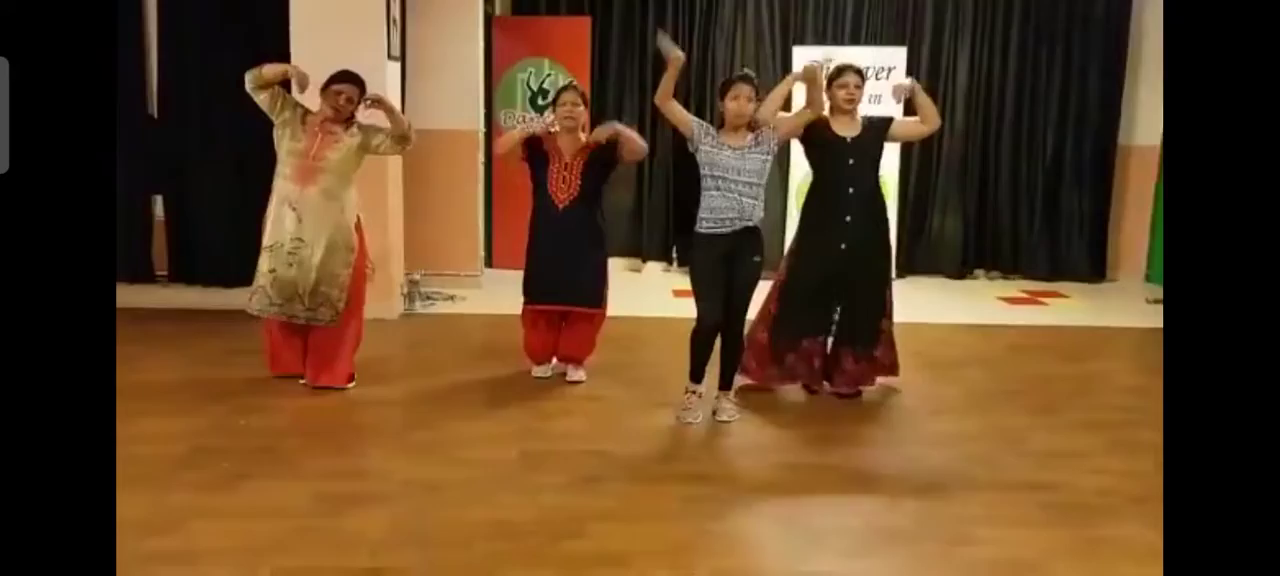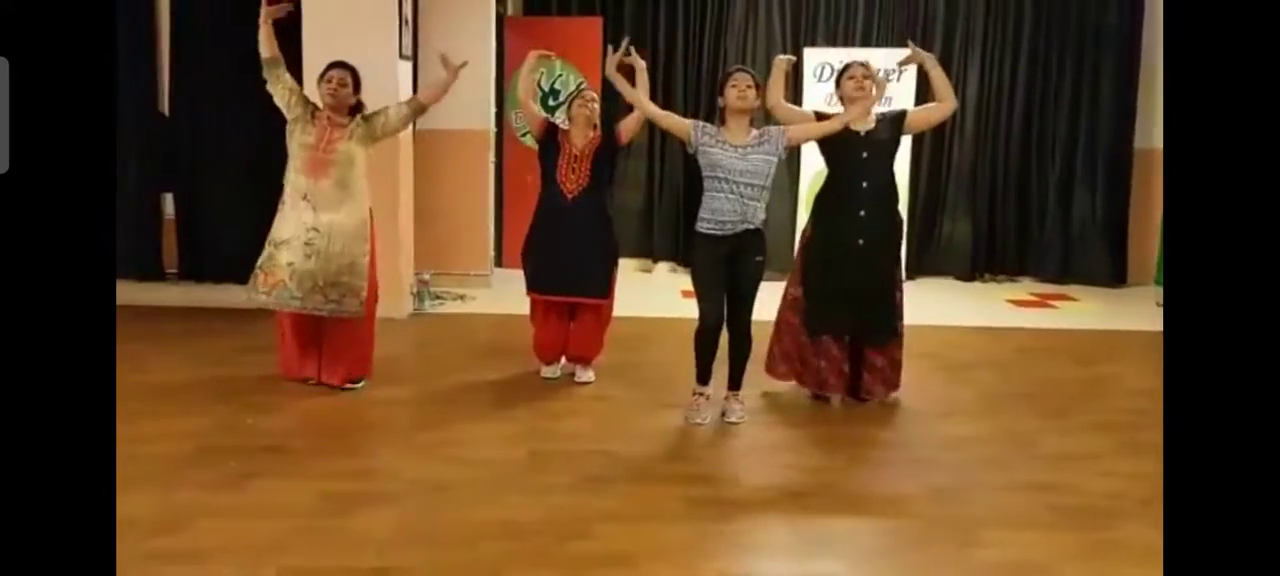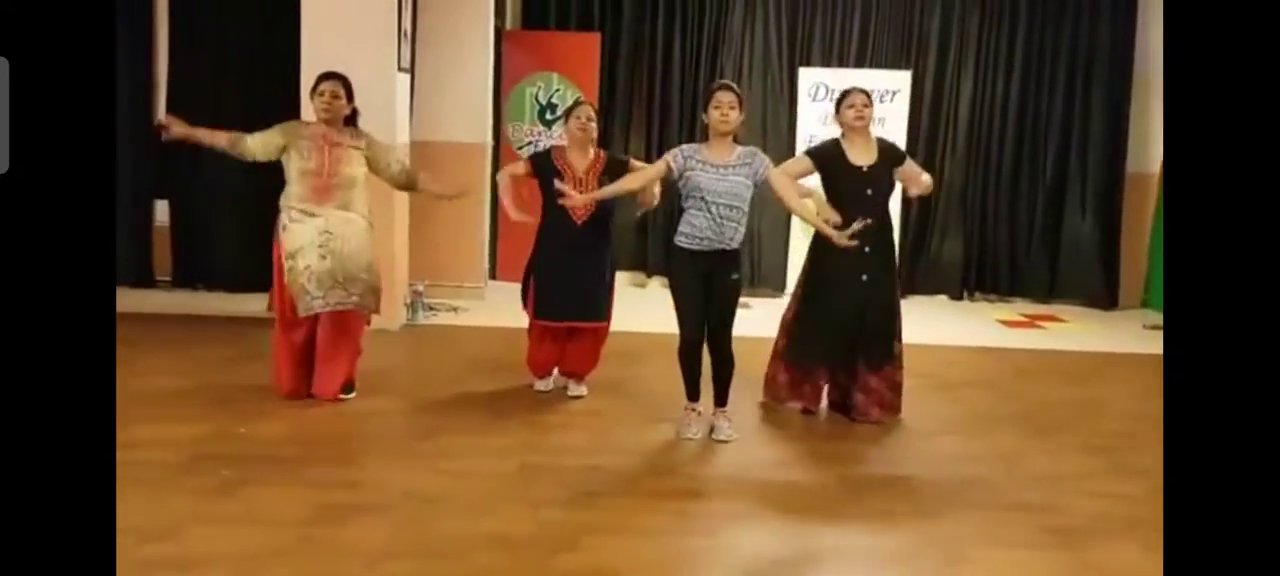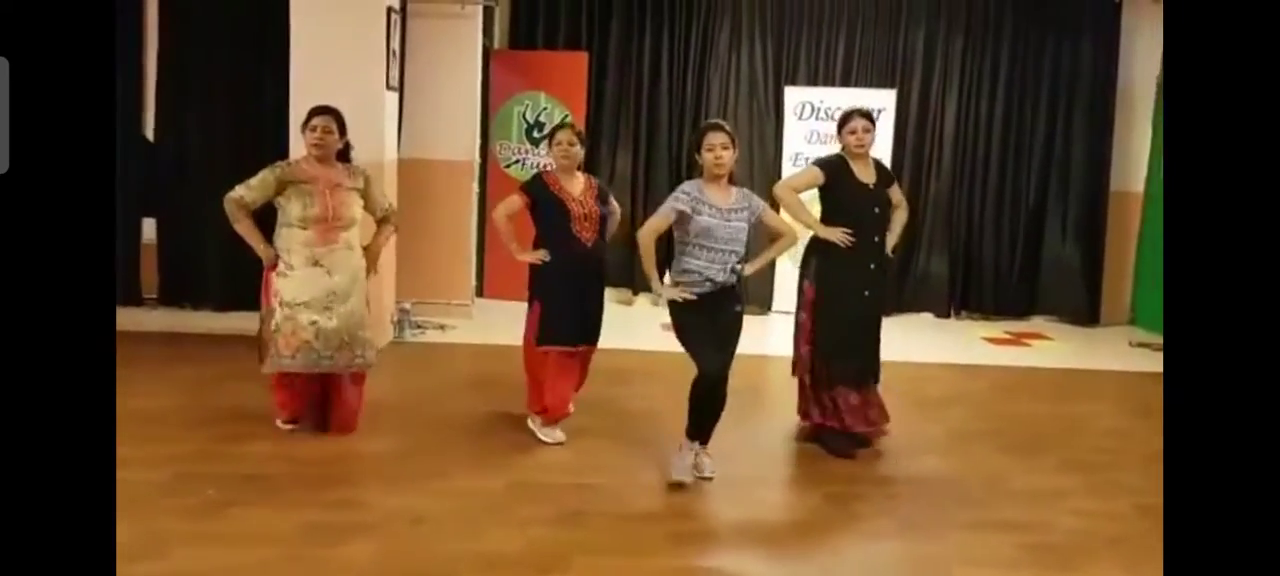
dt=0.7s
person 1, frame 1
left shoulder: (767, 140)
right shoulder: (703, 136)
left elbow: (813, 112)
right elbow: (663, 101)
left wrist: (814, 78)
right wrist: (673, 65)
left hip: (747, 242)
right hip: (708, 240)
left knee: (734, 321)
right knee: (709, 319)
left ankle: (725, 393)
right ankle: (693, 390)
person 1, frame 2
left shoulder: (773, 139)
right shoulder: (703, 135)
left elbow: (831, 125)
right elbow: (650, 110)
right wrist: (615, 76)
left hip: (749, 241)
right hip: (709, 239)
left knee: (739, 321)
right knee: (711, 319)
left ankle: (734, 394)
right ankle: (701, 392)
person 1, frame 3
left shoulder: (753, 160)
right shoulder: (687, 154)
left elbow: (790, 195)
right elbow: (642, 177)
left wrist: (828, 231)
right wrist: (590, 196)
left hip: (726, 259)
right hip: (686, 255)
left knee: (720, 337)
right knee: (691, 337)
left ankle: (721, 411)
right ankle: (692, 407)
person 1, frame 4
left shoulder: (747, 200)
right shoulder: (688, 194)
left elbow: (788, 234)
right elbow: (646, 234)
left wrist: (753, 266)
right wrist: (657, 285)
left hip: (727, 298)
right hip: (689, 298)
left knee: (719, 376)
right knee: (709, 369)
left ankle: (702, 447)
right ankle: (689, 441)
person 2, frame 1
left shoulder: (877, 128)
right shoulder: (813, 129)
left elbow: (931, 123)
left wrist: (915, 92)
left hip: (867, 235)
right hip: (819, 232)
left knee: (862, 308)
right knee: (807, 304)
left ankle: (849, 377)
right ankle: (810, 371)
person 2, frame 2
left shoulder: (893, 123)
right shoulder: (825, 123)
left elbow: (947, 105)
right elbow: (775, 106)
left wrist: (928, 62)
right wrist: (779, 67)
left hip: (879, 231)
right hip: (832, 228)
left knee: (874, 307)
right knee: (826, 305)
left ankle: (863, 380)
right ankle: (822, 380)
person 2, frame 3
left shoulder: (888, 152)
right shoulder: (827, 153)
left elbow: (922, 179)
right elbow: (779, 176)
left wrist: (923, 185)
left hip: (877, 255)
right hip: (834, 251)
left knee: (872, 330)
right knee: (824, 323)
left ankle: (848, 396)
right ankle: (808, 392)
person 2, frame 4
left shoulder: (881, 172)
right shoulder: (830, 167)
left elbow: (900, 206)
right elbow: (783, 189)
left wrist: (891, 238)
right wrist: (819, 228)
left hip: (869, 271)
right hip: (831, 267)
left knee: (861, 345)
right knee: (833, 345)
left ankle: (852, 422)
right ankle: (829, 425)
person 3, frame 1
left shoulder: (358, 135)
right shoulder: (291, 117)
left elbow: (401, 141)
right elbow: (254, 82)
left wrist: (387, 107)
right wrist: (289, 70)
left hip: (334, 230)
right hip: (287, 226)
left knee: (333, 301)
right knee: (285, 296)
left ankle: (333, 371)
right ankle: (297, 366)
person 3, frame 2
left shoulder: (366, 127)
right shoulder: (299, 114)
left elbow: (413, 107)
right elbow: (273, 71)
left wrist: (449, 78)
left hip: (346, 223)
right hip: (298, 221)
left knee: (346, 297)
right knee: (297, 296)
left ankle: (345, 370)
right ankle: (305, 367)
person 3, frame 3
left shoulder: (363, 143)
right shoulder: (293, 134)
left elbow: (401, 174)
right elbow: (241, 143)
left wrist: (438, 191)
right wrist: (189, 132)
left hip: (347, 236)
right hip: (300, 236)
left knee: (345, 308)
right knee: (298, 312)
left ankle: (338, 380)
right ankle: (300, 382)
person 3, frame 4
left shoulder: (358, 179)
right shoulder: (283, 174)
left elbow: (388, 216)
right elbow: (235, 202)
left wrist: (375, 249)
right wrist: (261, 247)
left hip: (344, 278)
right hip: (294, 273)
left knee: (343, 347)
right knee: (297, 341)
left ankle: (334, 417)
right ankle: (292, 408)
person 4, frame 1
left shoulder: (599, 149)
right shoulder: (539, 144)
left elbow: (640, 150)
right elbow: (500, 147)
left wrist: (618, 131)
right wrist: (529, 131)
left hip: (585, 243)
right hip: (545, 240)
left knee: (583, 305)
right knee: (542, 304)
left ankle: (574, 359)
right ankle: (541, 357)
person 4, frame 2
left shoulder: (607, 144)
right shoulder: (550, 139)
left elbow: (641, 112)
right elbow: (525, 100)
left wrist: (640, 69)
right wrist: (532, 61)
left hip: (593, 238)
right hip: (551, 236)
left knee: (590, 303)
right knee: (549, 302)
left ankle: (582, 360)
right ankle: (550, 358)
person 4, frame 3
left shoulder: (609, 162)
right shoulder: (547, 159)
right elbow: (505, 174)
left wrist: (651, 193)
right wrist: (513, 209)
left hip: (594, 254)
right hip: (553, 252)
left knee: (590, 318)
right knee: (547, 316)
left ankle: (575, 374)
right ankle: (543, 371)
person 4, frame 4
left shoulder: (595, 186)
right shoulder: (540, 184)
left elbow: (614, 213)
right elbow: (500, 213)
right wrist: (520, 252)
left hip: (589, 278)
right hip: (553, 277)
left knee: (581, 345)
right knee: (553, 347)
left ankle: (561, 398)
right ankle: (543, 415)
